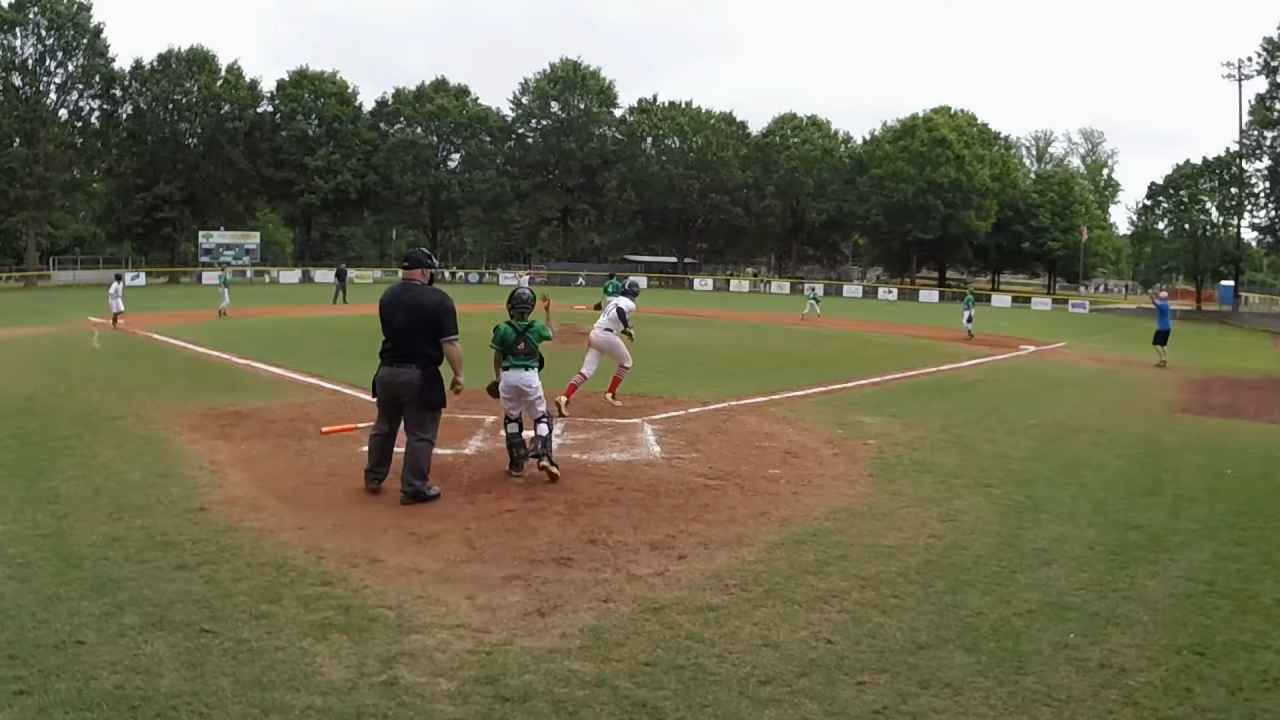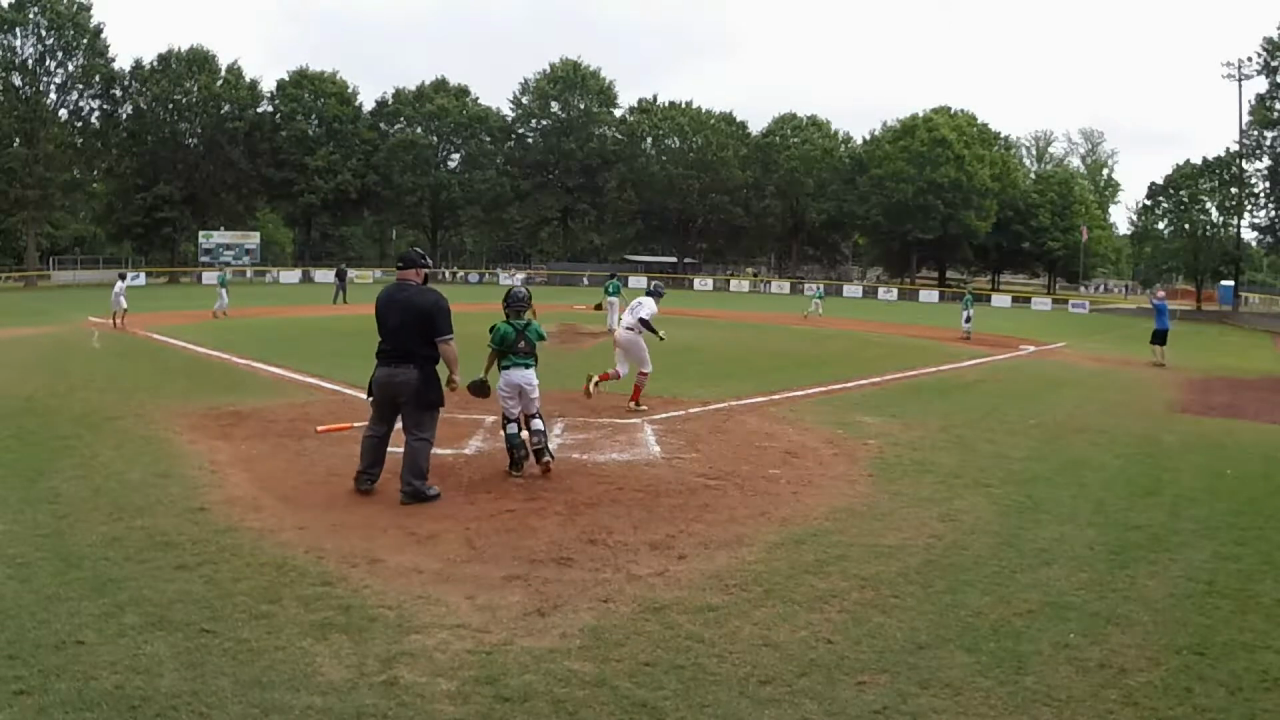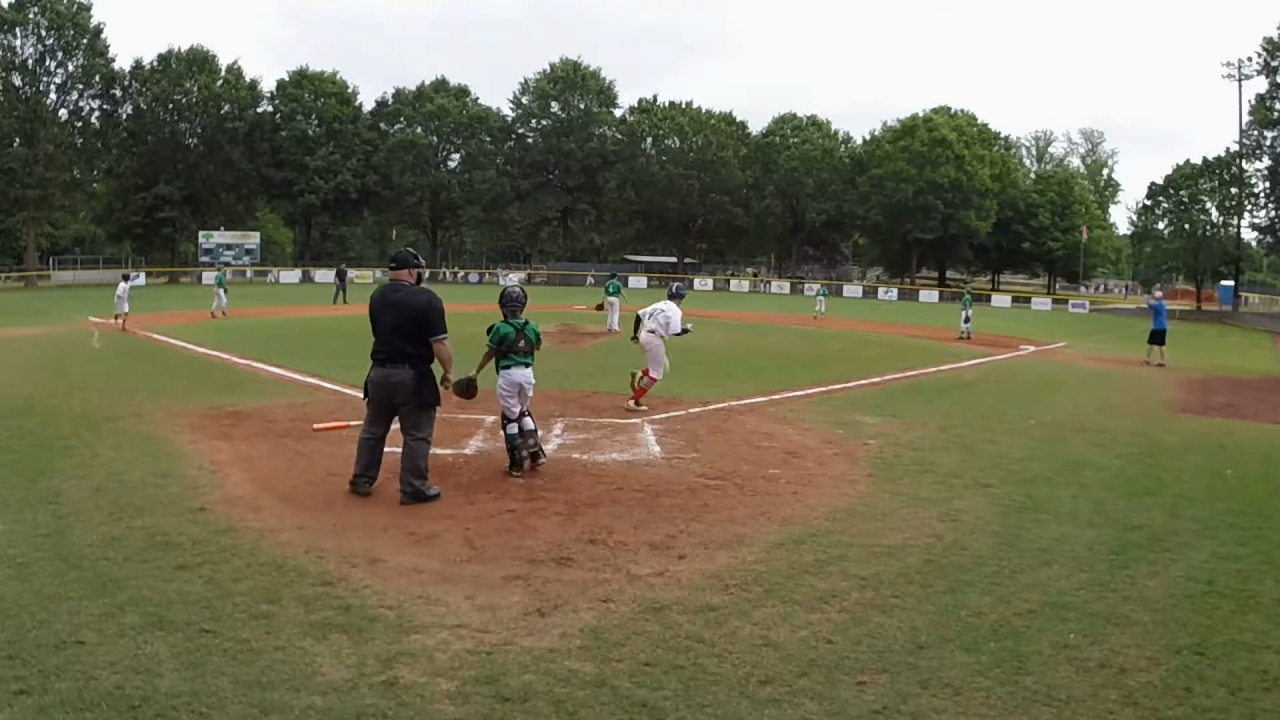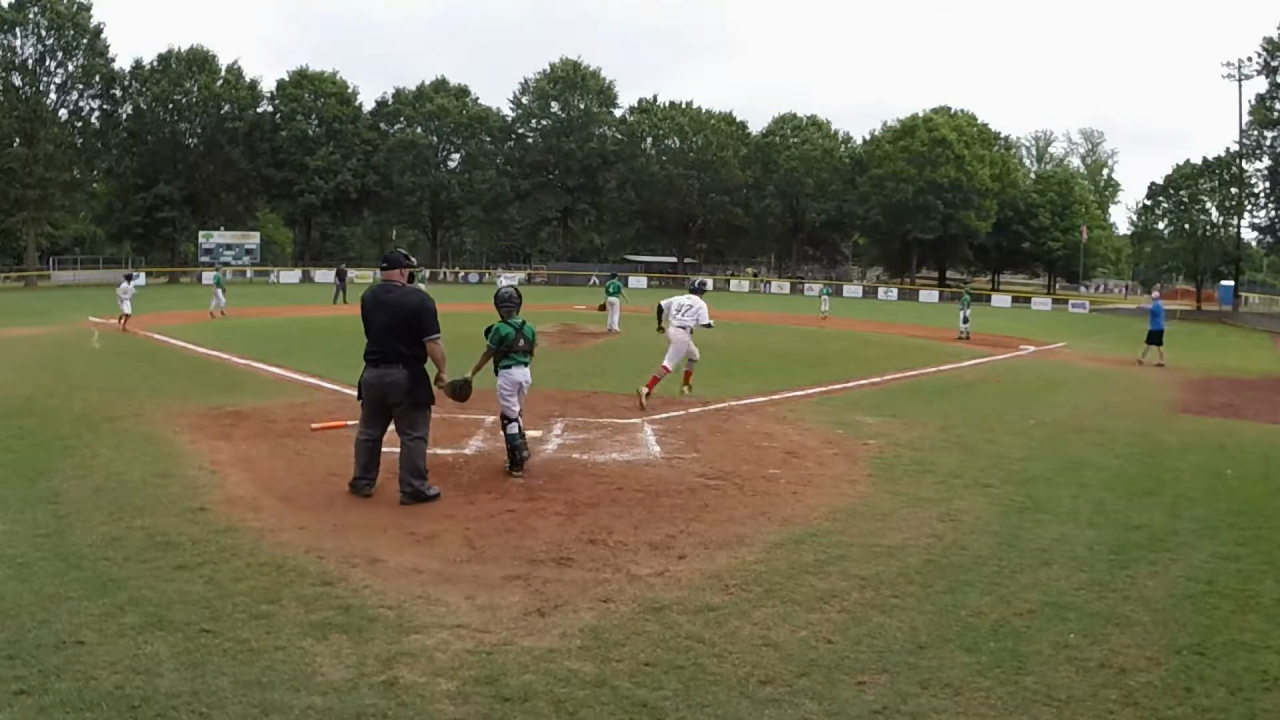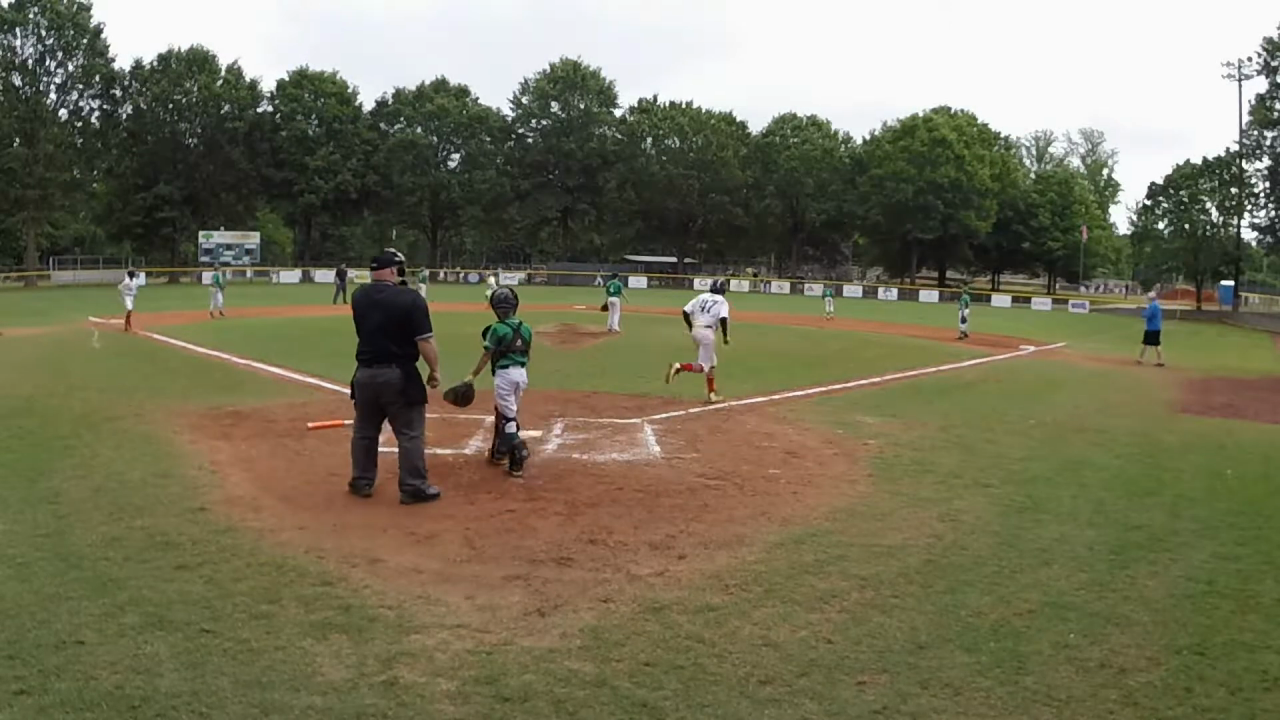
dt=0.1s
person 1, frame 1
left shoulder: (388, 296)
right shoulder: (438, 299)
right elbow: (450, 343)
right wrist: (458, 374)
left hip: (388, 372)
right hip: (420, 376)
left knee: (384, 427)
right knee: (421, 435)
left ankle: (374, 477)
right ankle: (414, 488)
person 1, frame 2
left shoulder: (384, 296)
right shoulder: (433, 299)
right elbow: (445, 342)
right wrist: (453, 372)
left hip: (384, 372)
right hip: (417, 376)
left knee: (378, 428)
right knee: (419, 434)
left ankle: (365, 478)
right ankle: (414, 488)
person 1, frame 3
left shoulder: (378, 296)
right shoulder: (426, 299)
right elbow: (439, 342)
right wrist: (448, 371)
left hip: (379, 373)
right hip: (413, 376)
left knee: (373, 430)
right knee: (417, 434)
left ankle: (362, 480)
right ankle: (414, 488)
person 1, frame 4
left shoulder: (369, 296)
right shoulder: (418, 299)
right elbow: (433, 341)
left wrist: (401, 290)
right wrist: (442, 371)
left hip: (373, 374)
right hip: (407, 376)
left knee: (369, 431)
right knee: (414, 434)
left ankle: (362, 482)
right ankle: (413, 488)
person 1, frame 5
left shoulder: (360, 296)
right shoulder: (409, 298)
right elbow: (425, 341)
left wrist: (381, 276)
right wrist: (434, 370)
left hip: (365, 374)
right hip: (399, 376)
left knee: (364, 432)
right knee: (411, 434)
left ankle: (362, 482)
right ankle: (414, 488)
person 2, frame 1
left shoulder: (503, 329)
right shoulder: (537, 327)
left elbow: (498, 356)
right elbow: (550, 334)
left wrist: (497, 375)
right wrist: (547, 310)
left hip: (509, 377)
right hip: (530, 377)
left knee: (512, 419)
right knee: (541, 418)
left ankle: (517, 464)
right ankle: (544, 458)
person 2, frame 2
left shoulder: (502, 328)
right shoulder: (533, 326)
left elbow: (493, 354)
right elbow: (544, 337)
left wrist: (485, 373)
right wrist: (537, 318)
left hip: (508, 376)
right hip: (529, 375)
left knee: (510, 419)
right knee: (533, 415)
left ankle: (517, 464)
right ankle: (543, 454)
person 2, frame 3
left shoulder: (500, 329)
right shoulder: (532, 327)
left elbow: (490, 353)
right elbow: (538, 347)
left wrist: (476, 371)
left hip: (508, 375)
right hip: (527, 374)
left knee: (510, 418)
right knee: (524, 414)
left ankle: (517, 465)
right ankle: (536, 454)
person 2, frame 4
left shoulder: (500, 328)
right shoulder: (528, 327)
left elbow: (488, 354)
left wrist: (472, 373)
left hip: (508, 375)
right hip: (525, 373)
left knee: (509, 418)
right knee: (515, 414)
left ankle: (517, 464)
right ankle: (521, 455)
person 2, frame 5
left shoulder: (497, 329)
right shoulder: (524, 328)
left elbow: (487, 355)
left wrist: (472, 375)
left hip: (503, 375)
right hip: (521, 373)
left knee: (507, 417)
right knee: (507, 414)
left ankle: (517, 463)
right ankle: (499, 454)
